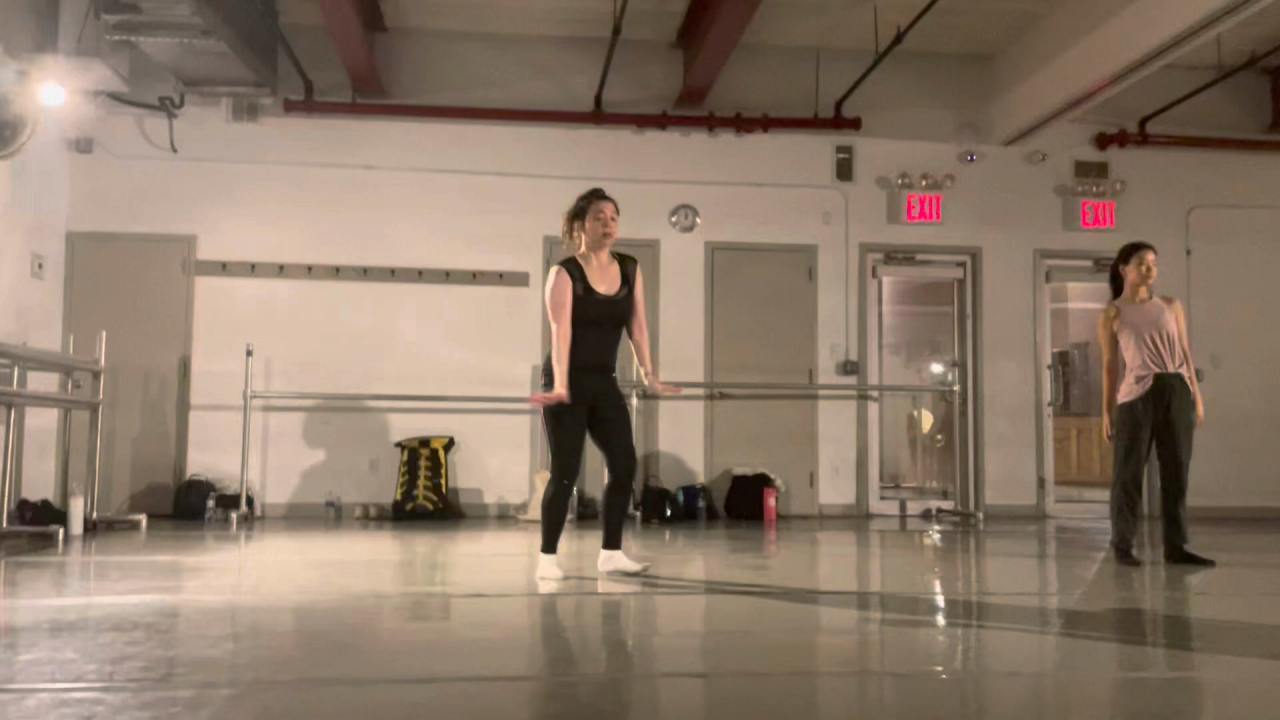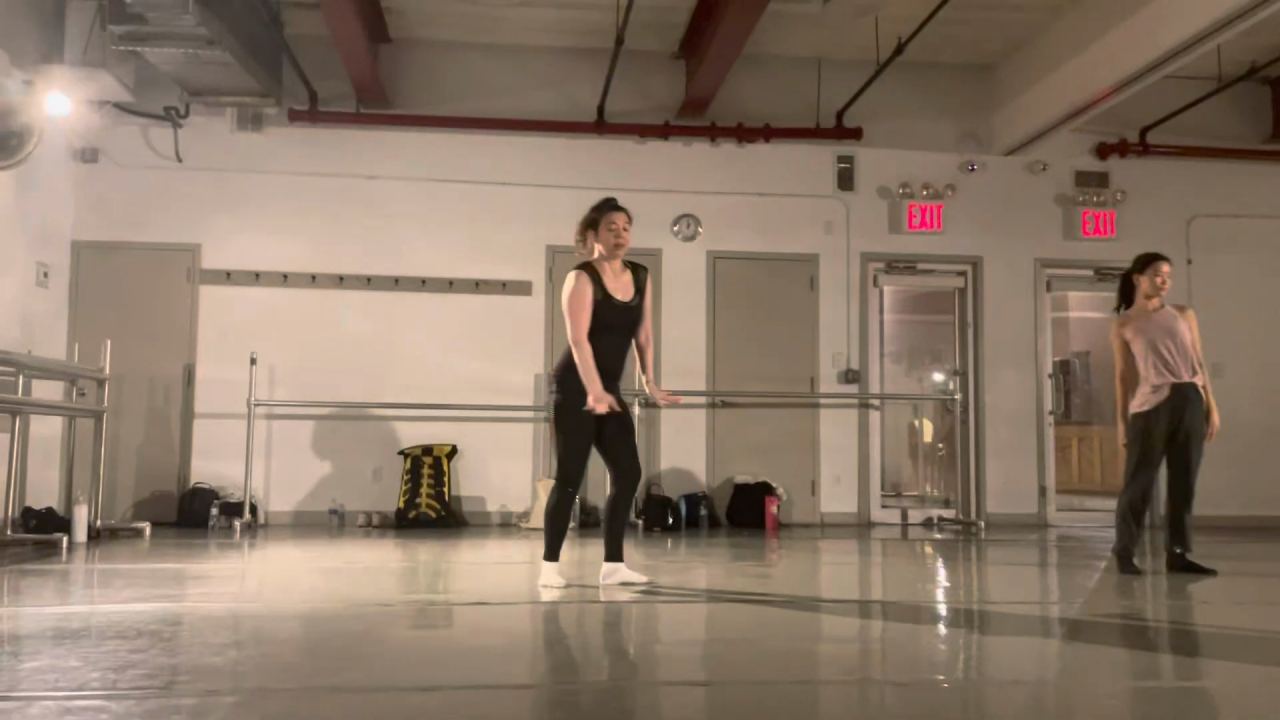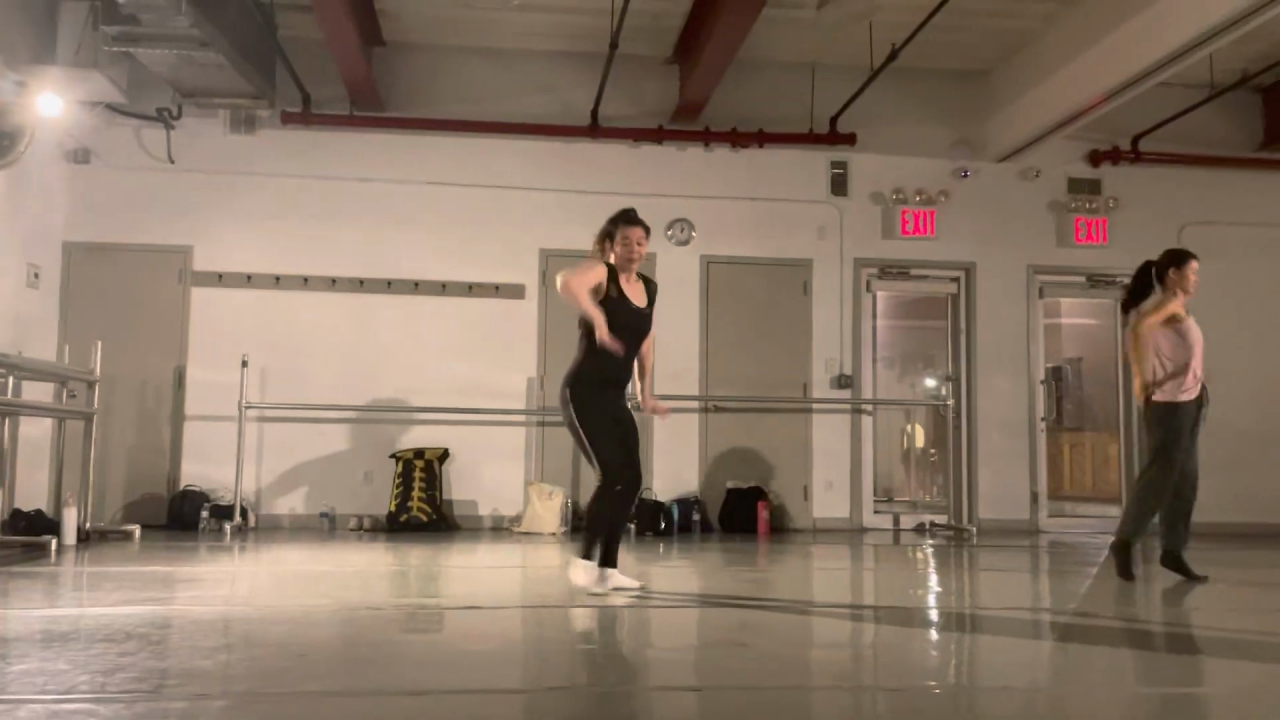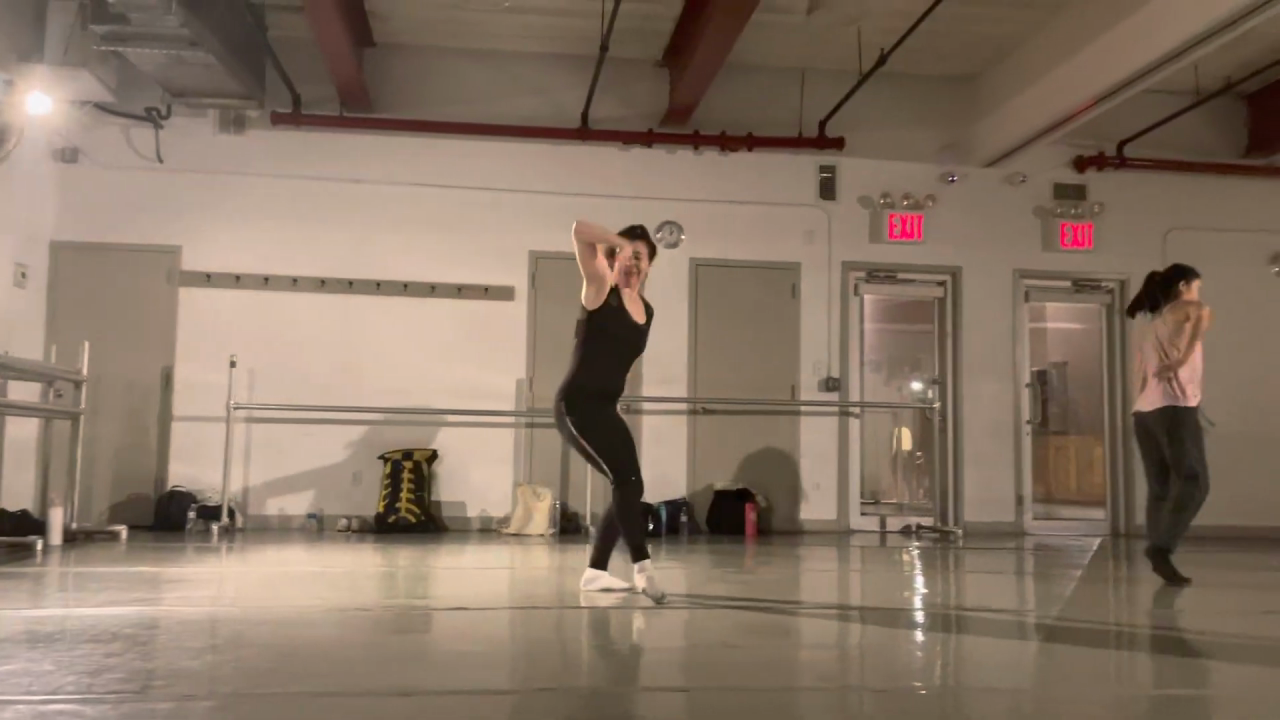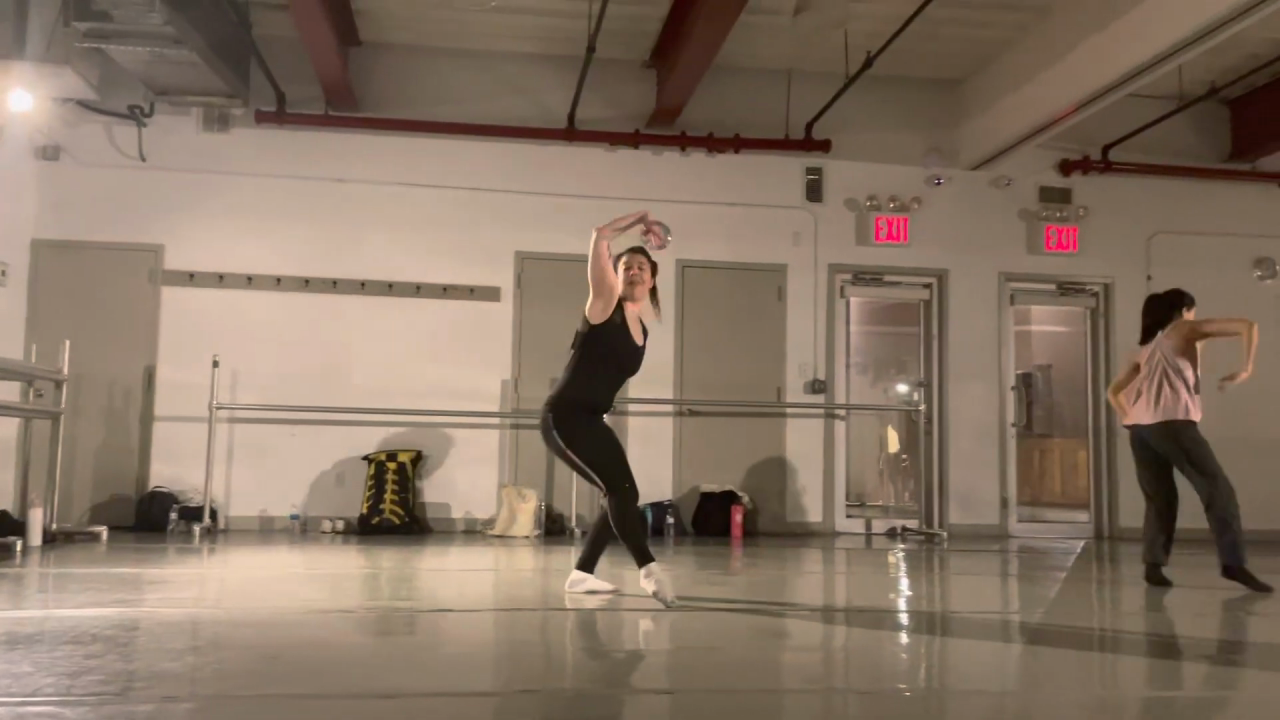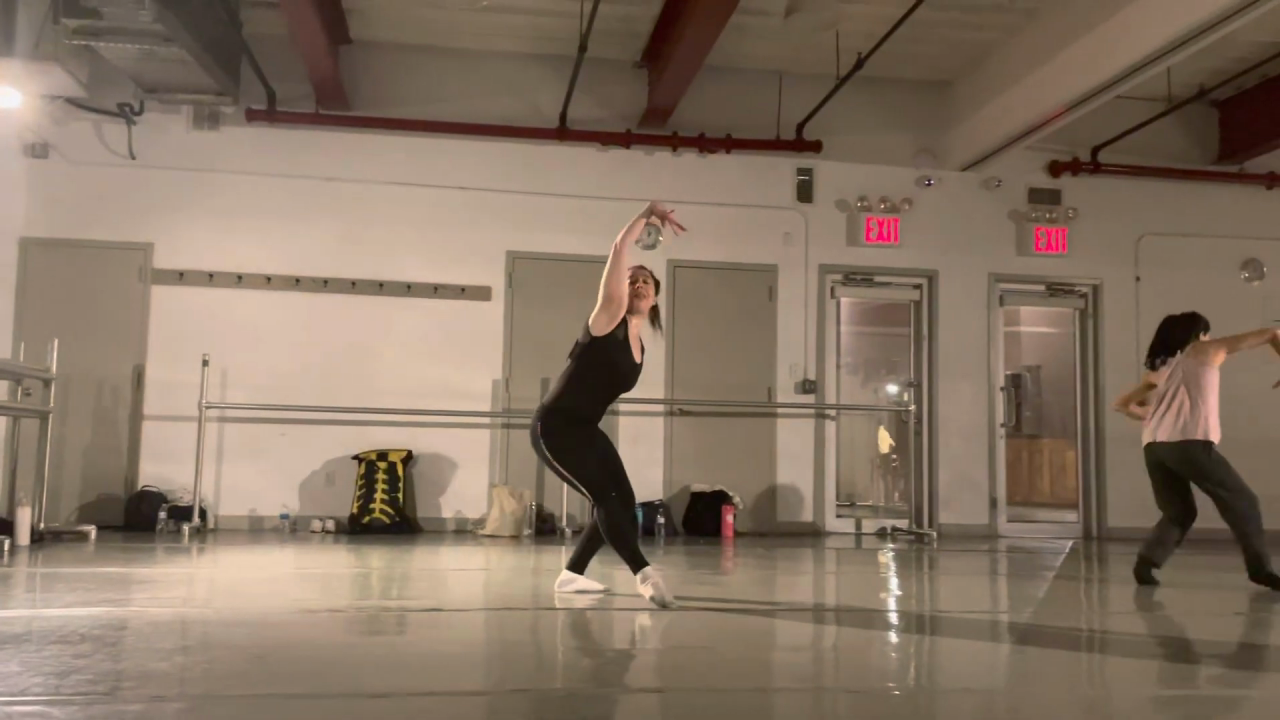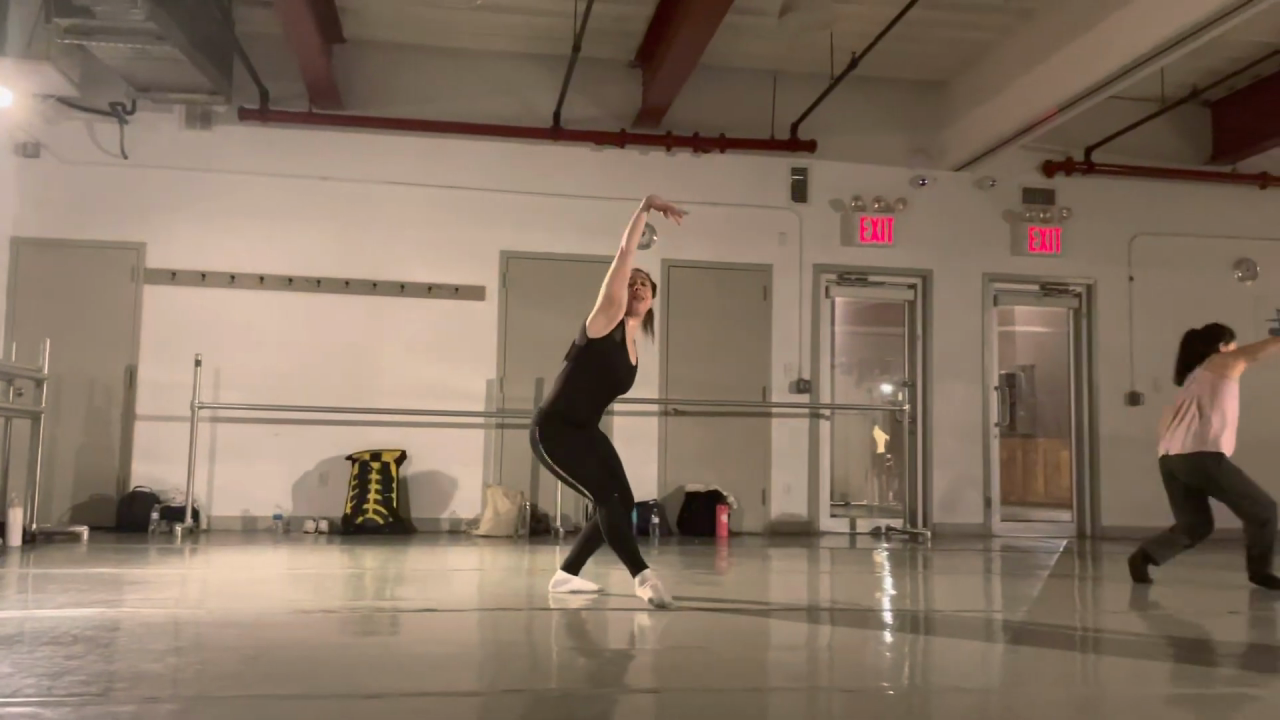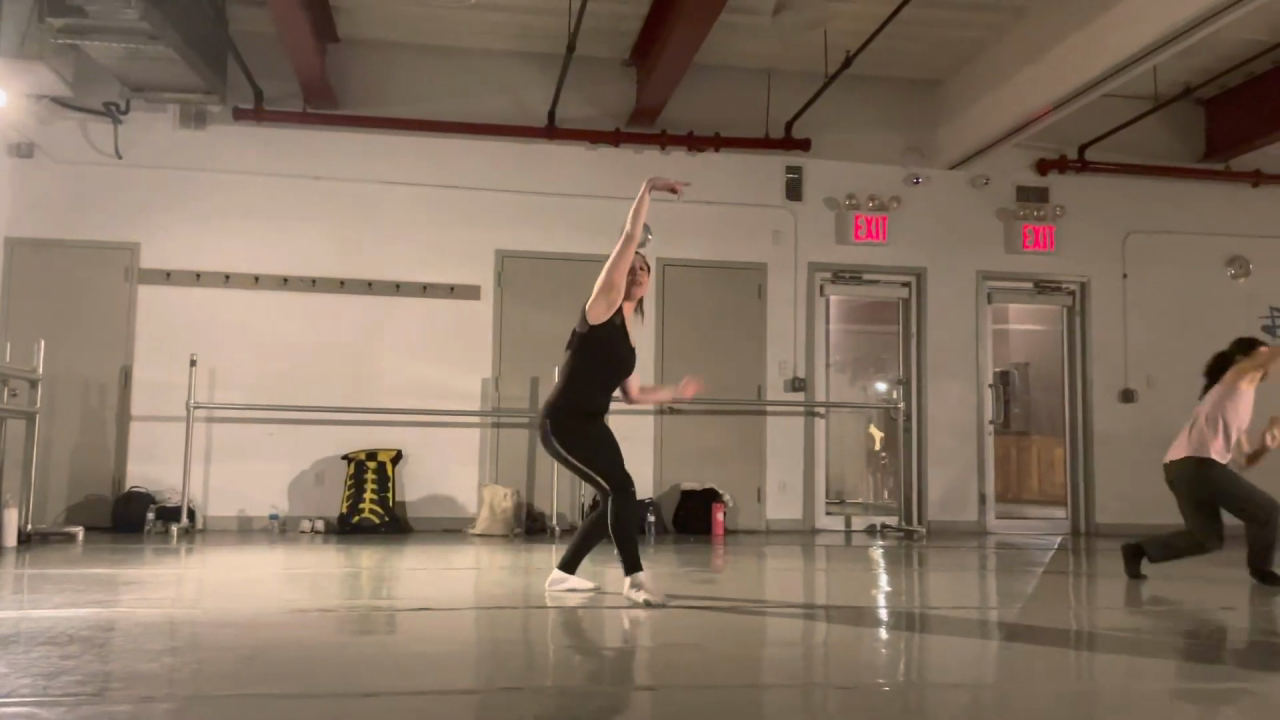
dt=0.2s
person 1, frame 1
left shoulder: (629, 269)
right shoulder: (564, 273)
left elbow: (636, 324)
right elbow: (560, 334)
left wrist: (649, 375)
right wrist: (559, 385)
left hip: (603, 382)
right hip: (567, 383)
left knee: (625, 465)
right knee: (566, 472)
left ankle: (611, 552)
right ankle: (547, 557)
person 1, frame 2
left shoulder: (640, 276)
right shoulder: (582, 277)
left elbow: (642, 332)
right elbow: (578, 339)
left wrist: (651, 383)
right wrist: (593, 391)
left hip: (609, 390)
right hip: (574, 388)
left knee: (629, 475)
right knee: (569, 479)
left ankle: (613, 566)
right ankle: (549, 564)
person 1, frame 3
left shoulder: (649, 288)
right shoulder: (599, 275)
right elbow: (565, 283)
left wrist: (647, 392)
right wrist: (598, 318)
left hip: (615, 397)
right hip: (583, 392)
left knee: (630, 481)
right knee: (614, 477)
left ankle: (606, 567)
right ankle: (583, 560)
person 1, frame 4
left shoulder: (646, 310)
right shoulder: (601, 289)
right elbow: (580, 230)
right wrist: (617, 240)
left hip: (605, 409)
right hip: (577, 405)
left knee: (630, 486)
right knee: (627, 479)
left ankle: (596, 571)
right ankle: (643, 566)
person 1, frame 5
left shoulder: (641, 330)
right shoulder: (606, 305)
right elbow: (599, 238)
right wrist: (638, 221)
left hip: (592, 422)
right hip: (563, 419)
left knee: (626, 495)
right knee: (618, 488)
left ankle: (582, 574)
right ankle: (649, 571)
person 1, frame 6
left shoulder: (638, 346)
right shoulder: (609, 317)
right elbow: (618, 254)
right wrist: (647, 214)
left hip: (587, 431)
right hip: (554, 429)
left knee: (623, 501)
right knee: (606, 497)
left ankle: (571, 574)
right ankle: (645, 575)
person 1, frame 7
left shoulder: (632, 345)
right shoulder: (605, 321)
right elbow: (623, 256)
right wrist: (645, 208)
left hip: (587, 434)
right hip: (554, 432)
left knee: (621, 503)
right knee: (608, 498)
left ankle: (566, 574)
right ankle: (643, 577)
person 1, frame 8
left shoulder: (629, 328)
right shoulder: (601, 306)
left elbow: (630, 392)
right elbow: (626, 243)
left wrist: (673, 393)
right wrist: (648, 190)
left hip: (592, 425)
right hip: (561, 423)
left knee: (615, 500)
right knee: (620, 489)
left ankle: (562, 573)
right ankle: (635, 579)
person 2, frame 1
left shoulder: (1171, 306)
right shoulder: (1112, 315)
left elbow: (1185, 354)
right elbow: (1111, 366)
left wrist: (1196, 396)
right wrist: (1107, 411)
left hip: (1176, 392)
right hip: (1136, 396)
left knee: (1176, 472)
right knee: (1130, 472)
left ankle: (1175, 545)
right ankle: (1123, 544)
person 2, frame 2
left shoulder: (1184, 315)
right shoulder: (1124, 326)
left elbow: (1199, 365)
right elbow: (1124, 376)
left wrist: (1211, 406)
right wrist: (1122, 421)
left hip: (1190, 403)
right hip: (1152, 406)
left knee: (1184, 480)
right knee: (1140, 481)
left ankle: (1177, 553)
right ankle: (1124, 552)
person 2, frame 3
left shoulder: (1181, 310)
right shoulder: (1169, 304)
right elbow: (1136, 327)
right wrist: (1140, 378)
left hip: (1186, 403)
right hip: (1172, 402)
left knee: (1185, 479)
right knee: (1160, 476)
left ankle: (1173, 552)
right ankle: (1124, 542)
person 2, frame 4
left shoulder: (1156, 325)
right shoulder: (1185, 308)
left elbow: (1144, 372)
right elbow: (1203, 313)
right wrist: (1185, 354)
left hip: (1147, 412)
right hip: (1173, 407)
left knee: (1163, 486)
right knee: (1195, 481)
left ankle: (1162, 557)
right ankle: (1161, 546)
person 2, frame 5
left shoulder: (1145, 349)
right shoulder: (1189, 328)
left elbow: (1114, 392)
right elbow: (1247, 326)
right wrist: (1245, 368)
left hip: (1139, 428)
right hip: (1173, 424)
left knee: (1161, 499)
right knee: (1218, 489)
left ankle: (1152, 565)
right ankle: (1233, 563)
person 2, frame 6
left shoulder: (1159, 371)
right shoulder: (1208, 350)
left elbow: (1121, 404)
left hip: (1154, 447)
right hip: (1191, 443)
left knee: (1179, 513)
right knee: (1242, 502)
left ankle: (1145, 563)
person 2, frame 7
left shoulder: (1189, 383)
right shoulder: (1226, 360)
left elbow: (1164, 429)
left hip: (1170, 459)
right hip: (1202, 456)
left knee: (1196, 525)
left ankle: (1144, 556)
person 2, frame 8
left shoulder: (1244, 407)
right shoulder: (1242, 373)
left elbow: (1245, 461)
left hip: (1181, 466)
right hip: (1197, 464)
left knee: (1208, 538)
left ankle: (1139, 550)
